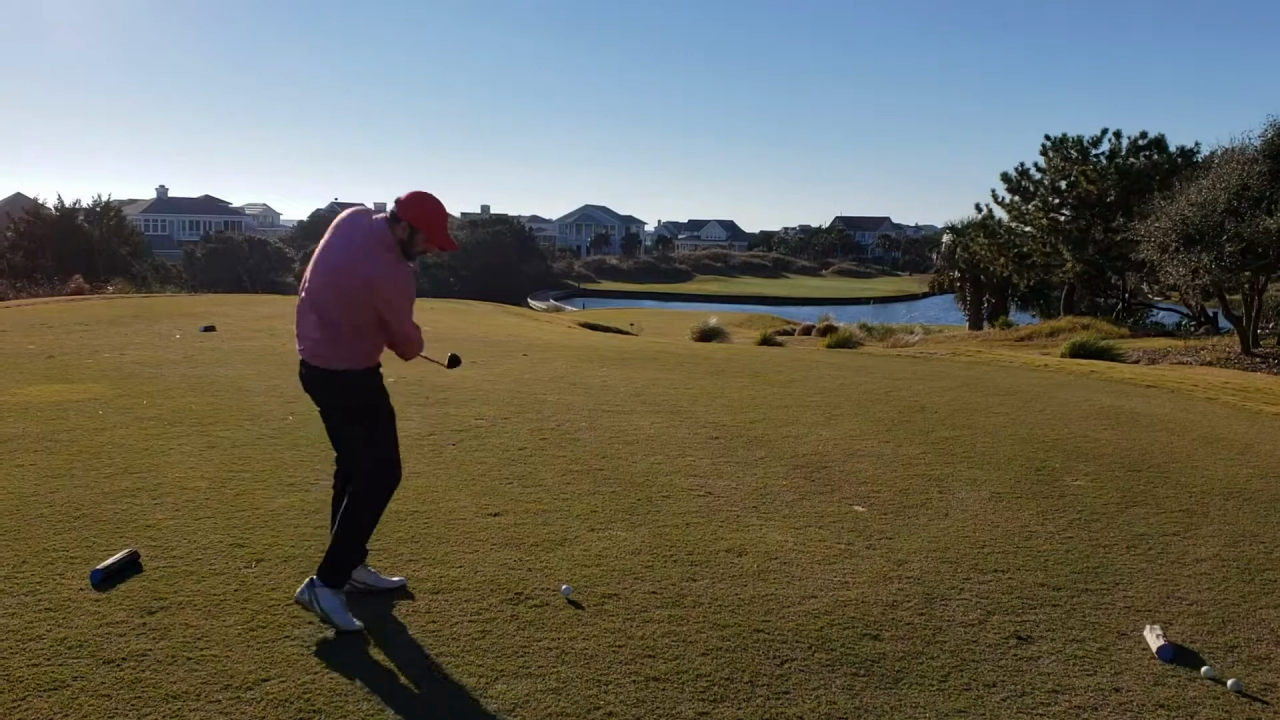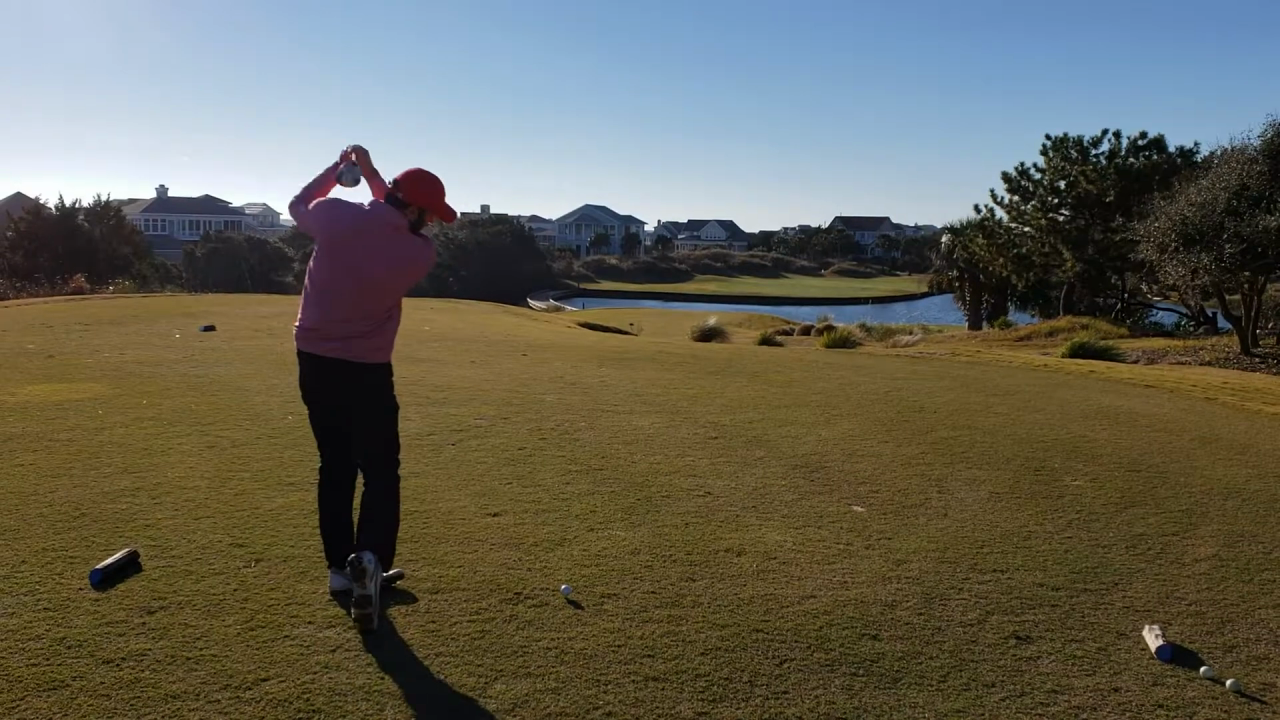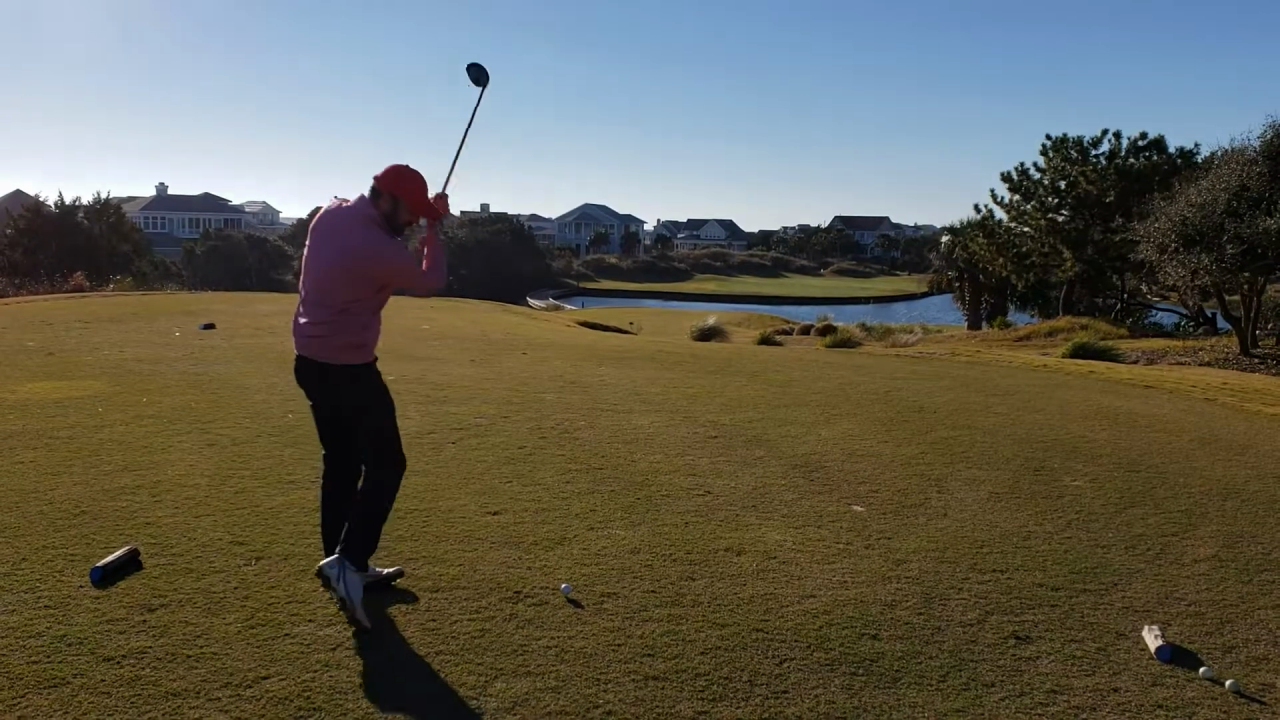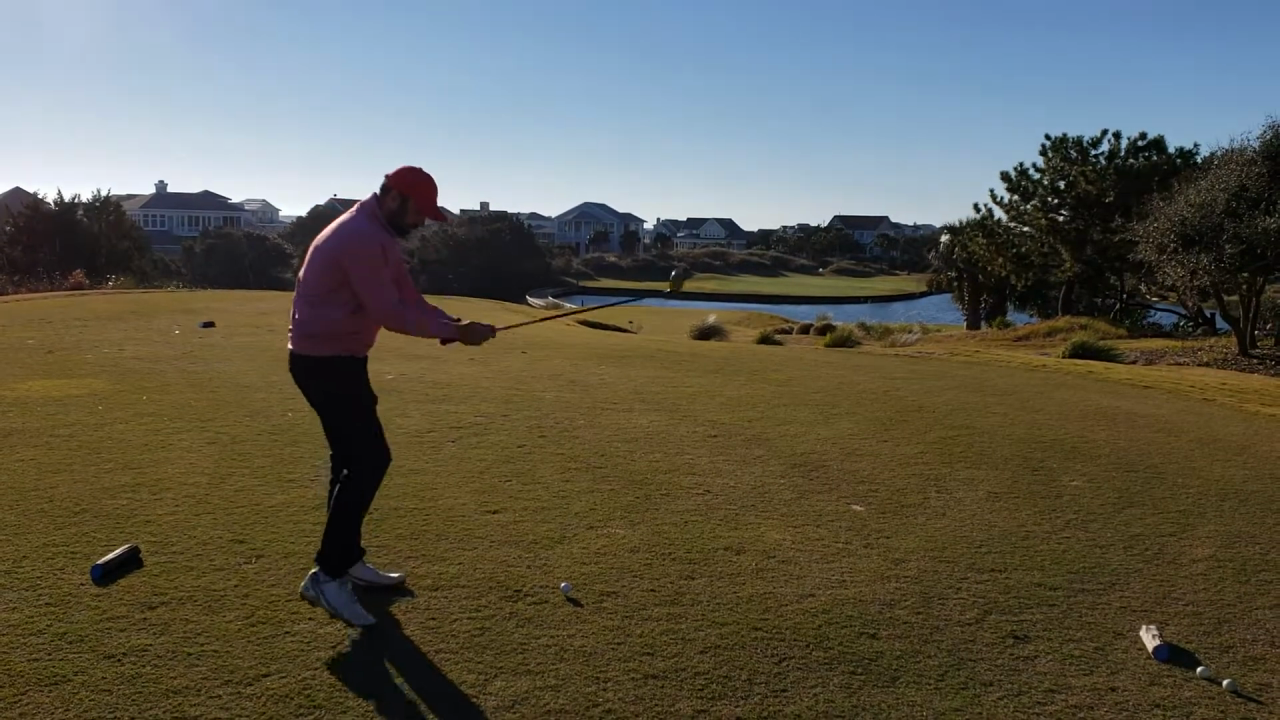
dt=0.4s
person 1, frame 1
left shoulder: (352, 219)
right shoulder: (396, 276)
right elbow: (407, 343)
right wrist: (410, 348)
left hip: (315, 366)
right hip: (352, 375)
left knee: (354, 464)
right knee: (381, 473)
left ankle: (346, 568)
right ankle: (323, 583)
person 1, frame 2
left shoulder: (334, 215)
right shoulder: (420, 252)
left elbow: (298, 206)
left wrist: (341, 165)
right wrist: (369, 172)
left hip: (314, 362)
right hip: (366, 371)
left knee: (335, 466)
right knee: (380, 471)
left ankle: (342, 567)
right ankle: (370, 557)
person 1, frame 3
left shoulder: (332, 214)
right shoulder: (379, 251)
right elbow: (429, 283)
left wrist: (428, 223)
right wrist: (436, 230)
left hip: (312, 360)
right hip: (347, 369)
left knee: (341, 461)
right knee: (386, 464)
left ankle: (344, 561)
right ankle: (348, 561)
person 1, frame 4
left shoulder: (377, 235)
right shoulder: (359, 238)
left elbow: (407, 298)
right elbow: (390, 314)
left wrist: (456, 325)
right wrist: (452, 331)
left hip: (337, 359)
right hip: (324, 363)
left knee: (356, 461)
right knee: (367, 461)
left ankle: (346, 562)
right ankle: (326, 577)
